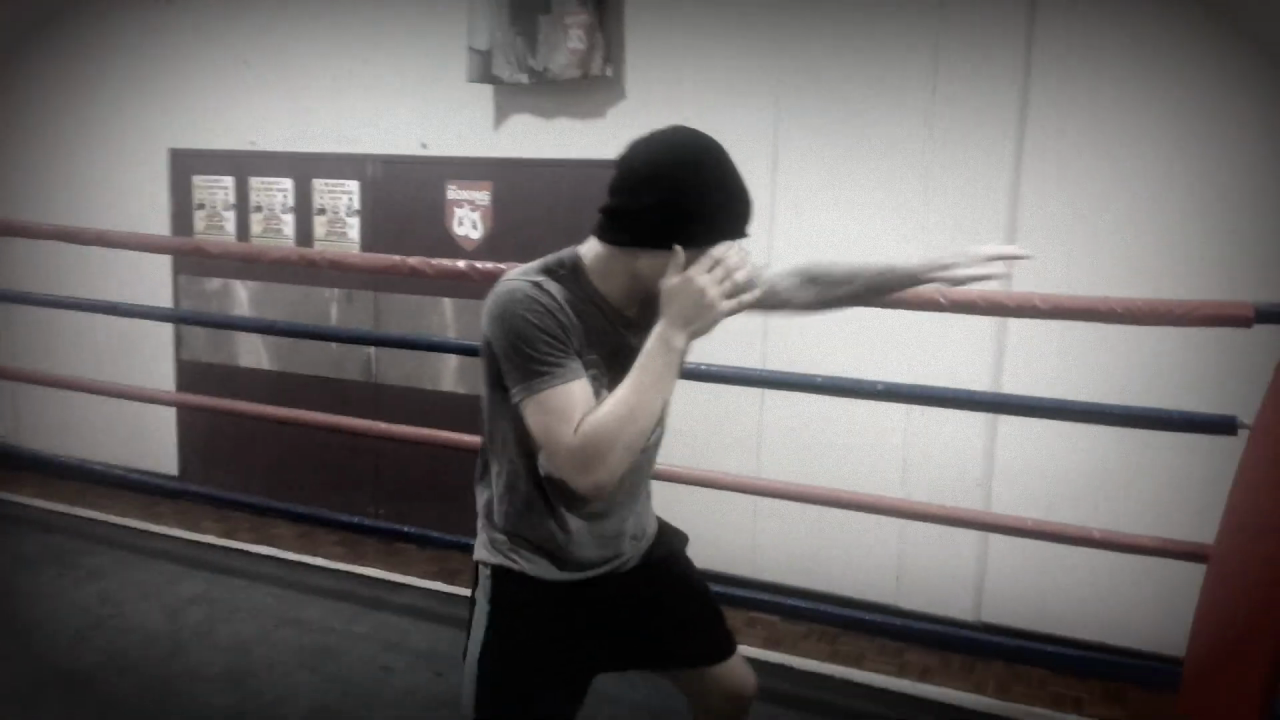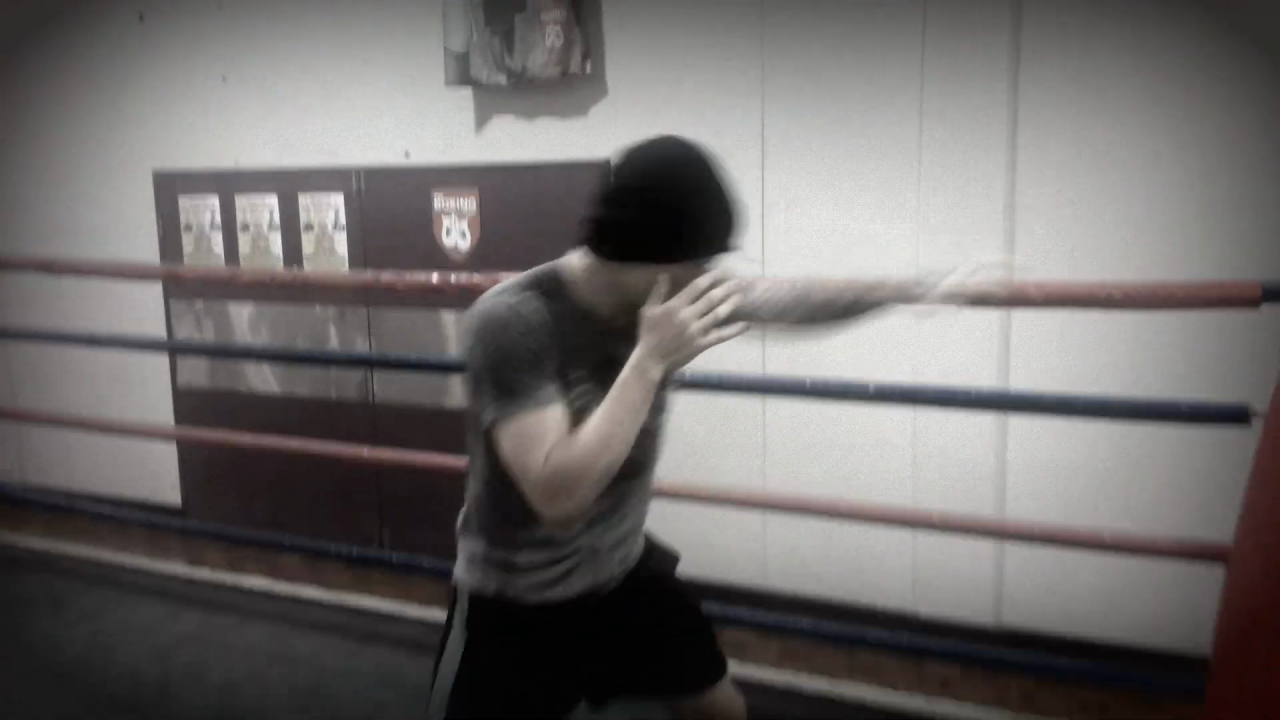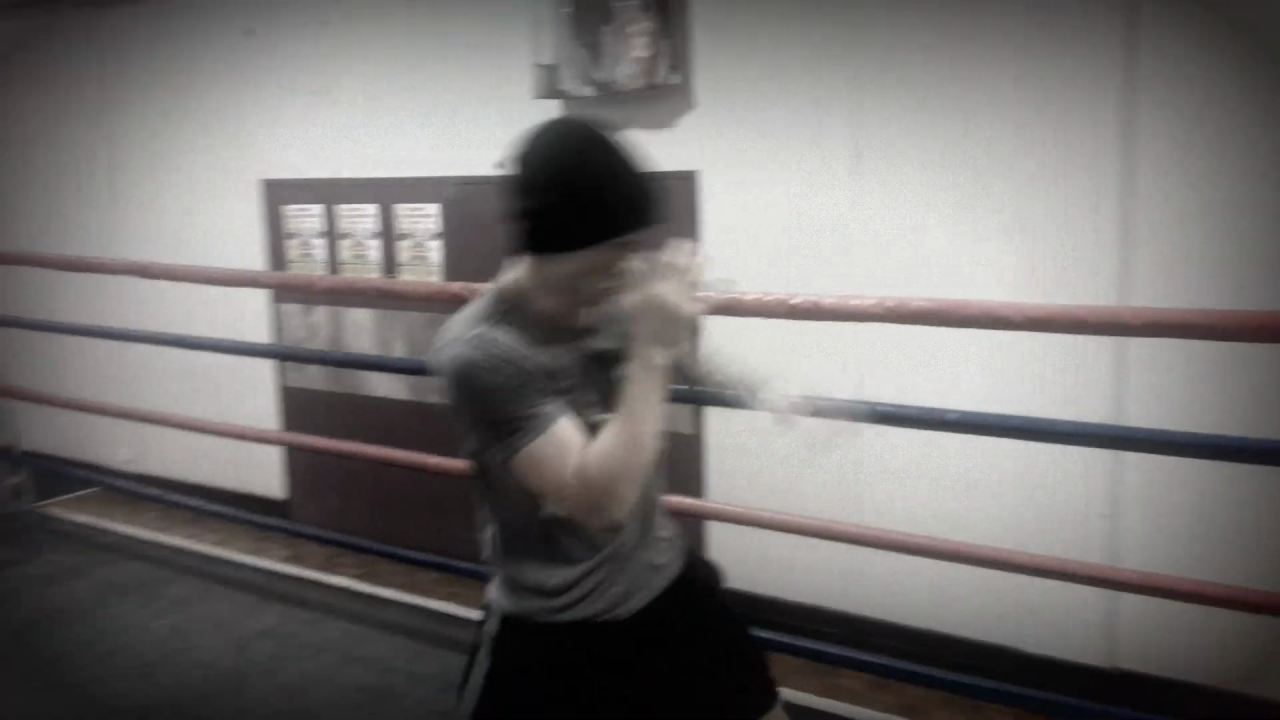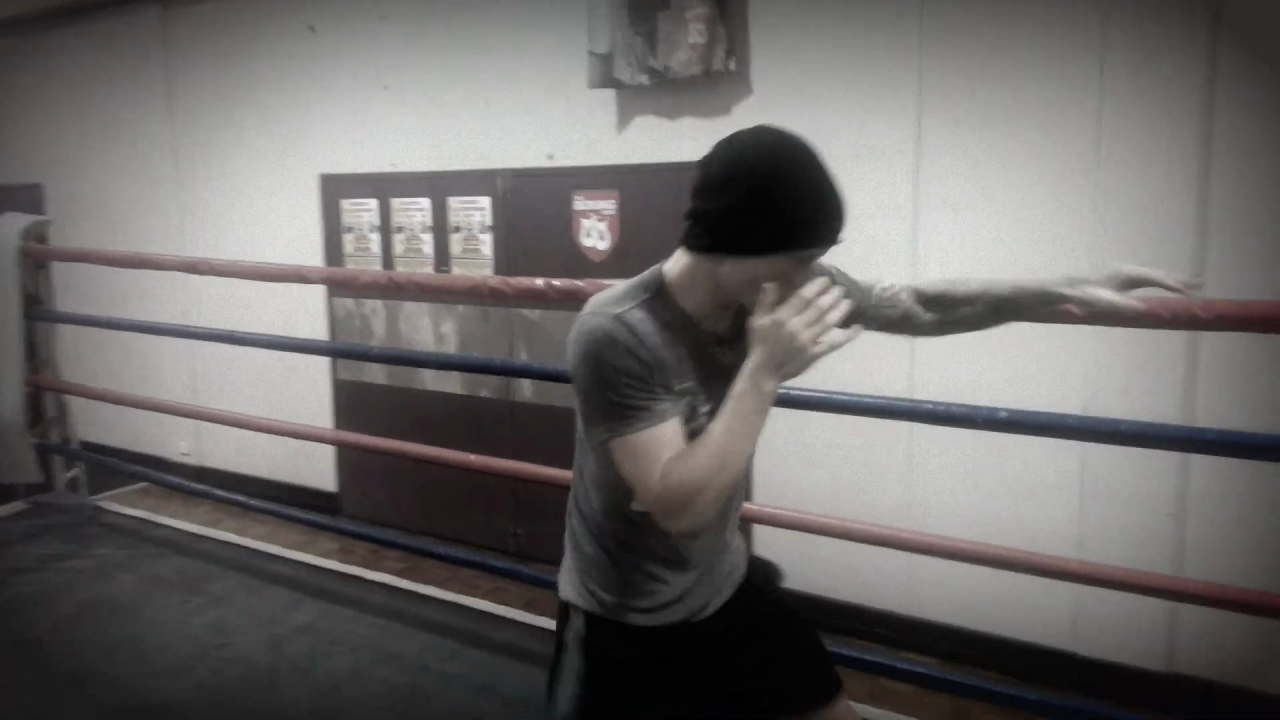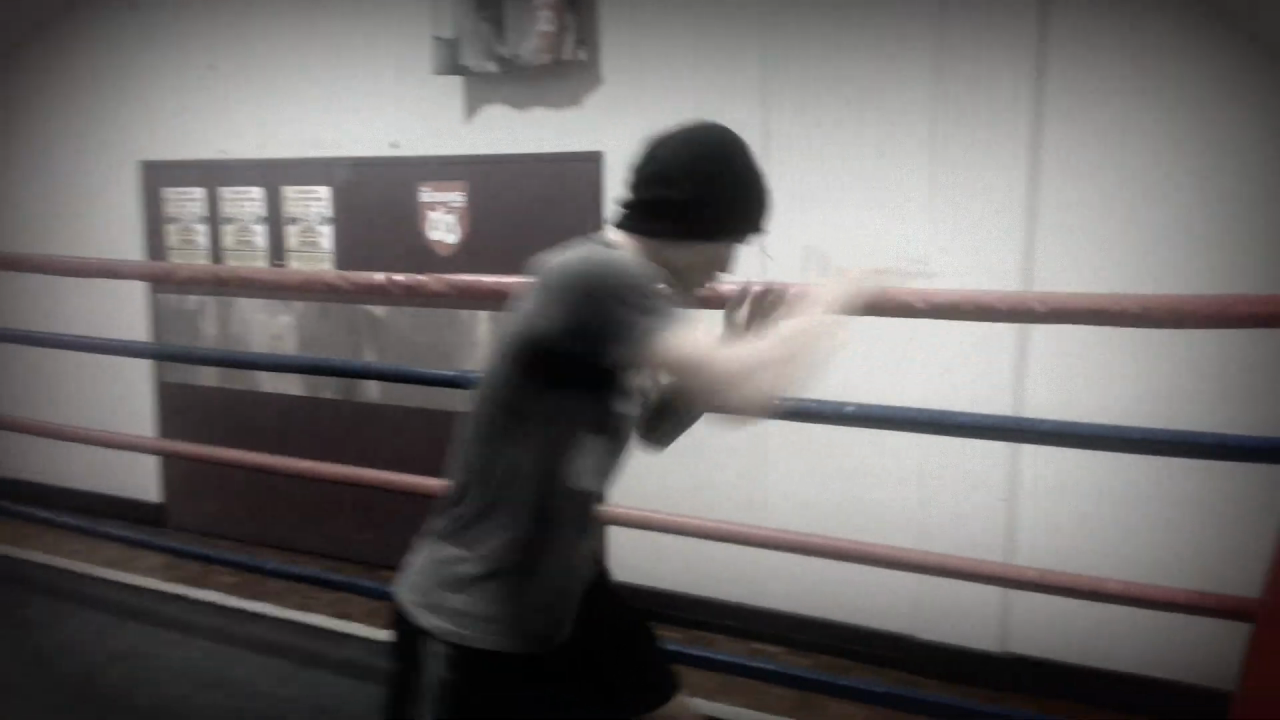
dt=0.4s
person 1, frame 1
left shoulder: (675, 282)
right shoulder: (529, 303)
left elbow: (798, 287)
right elbow: (589, 467)
left wrist: (939, 268)
right wrist: (675, 330)
left hip: (633, 548)
right hip: (535, 575)
person 1, frame 2
left shoulder: (673, 296)
right shoulder: (508, 322)
left elbow: (787, 304)
right elbow: (557, 495)
left wrist: (920, 284)
right wrist: (651, 358)
left hip: (617, 569)
right hip: (512, 601)
person 1, frame 3
left shoulder: (607, 292)
right shoulder: (478, 352)
right elbow: (603, 499)
right wrist: (653, 352)
left hip: (659, 580)
right hip: (551, 617)
person 1, frame 4
left shoulder: (784, 291)
right shoulder: (617, 333)
left elbow: (919, 308)
right elbow: (680, 510)
left wrist: (1066, 290)
right wrist: (763, 370)
left hip: (723, 584)
right hip: (621, 615)
person 1, frame 5
left shoulder: (627, 291)
right shoulder: (598, 279)
left elbow: (657, 427)
right elbow: (745, 389)
left wrist: (737, 340)
right wrist: (824, 301)
left hip: (562, 591)
